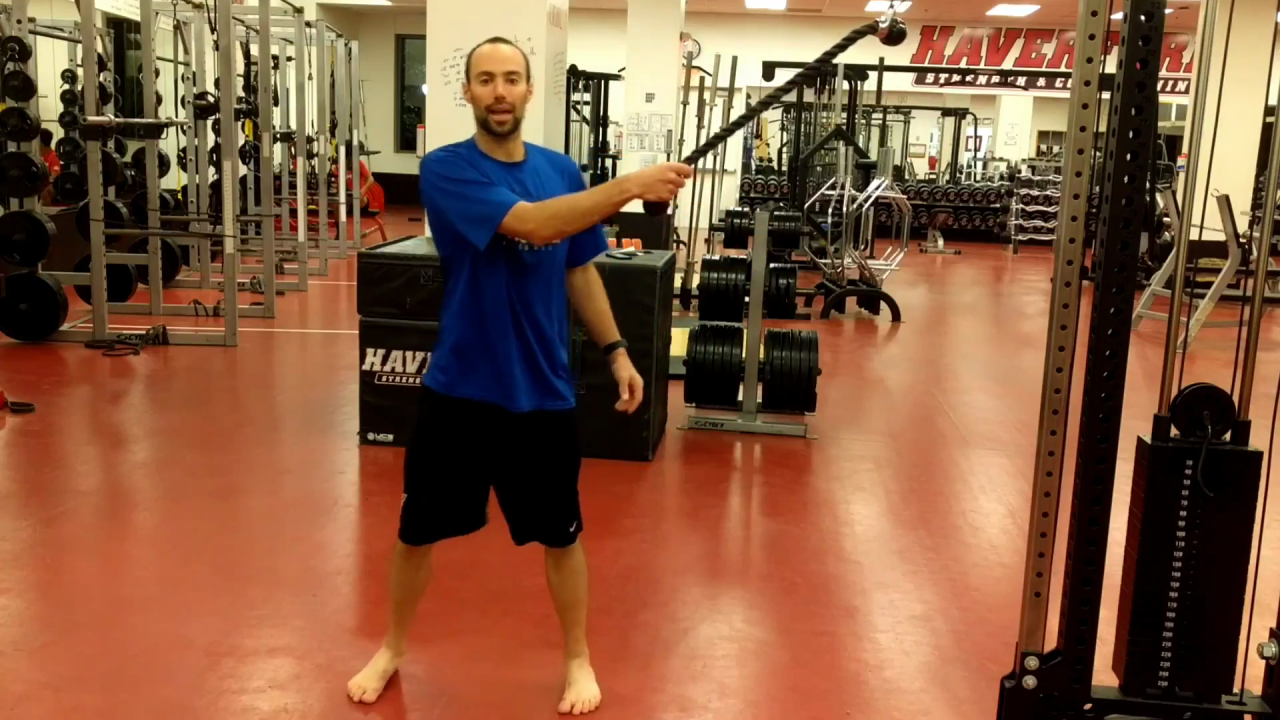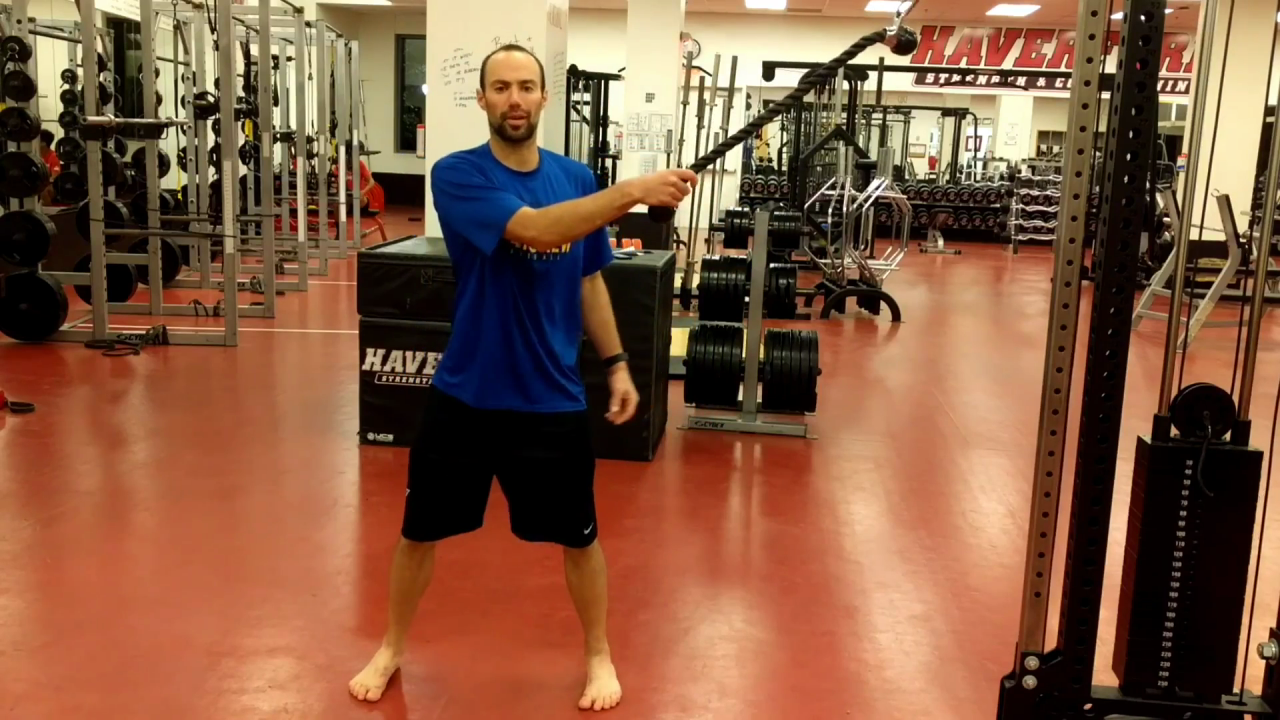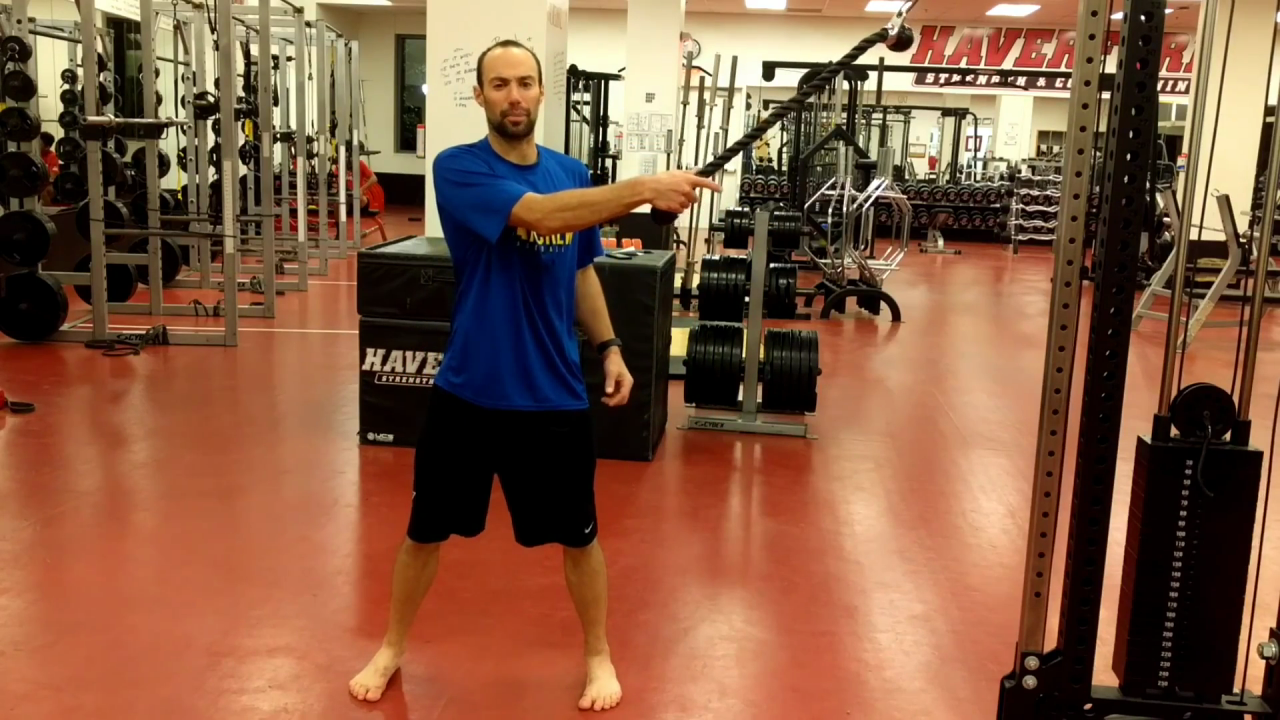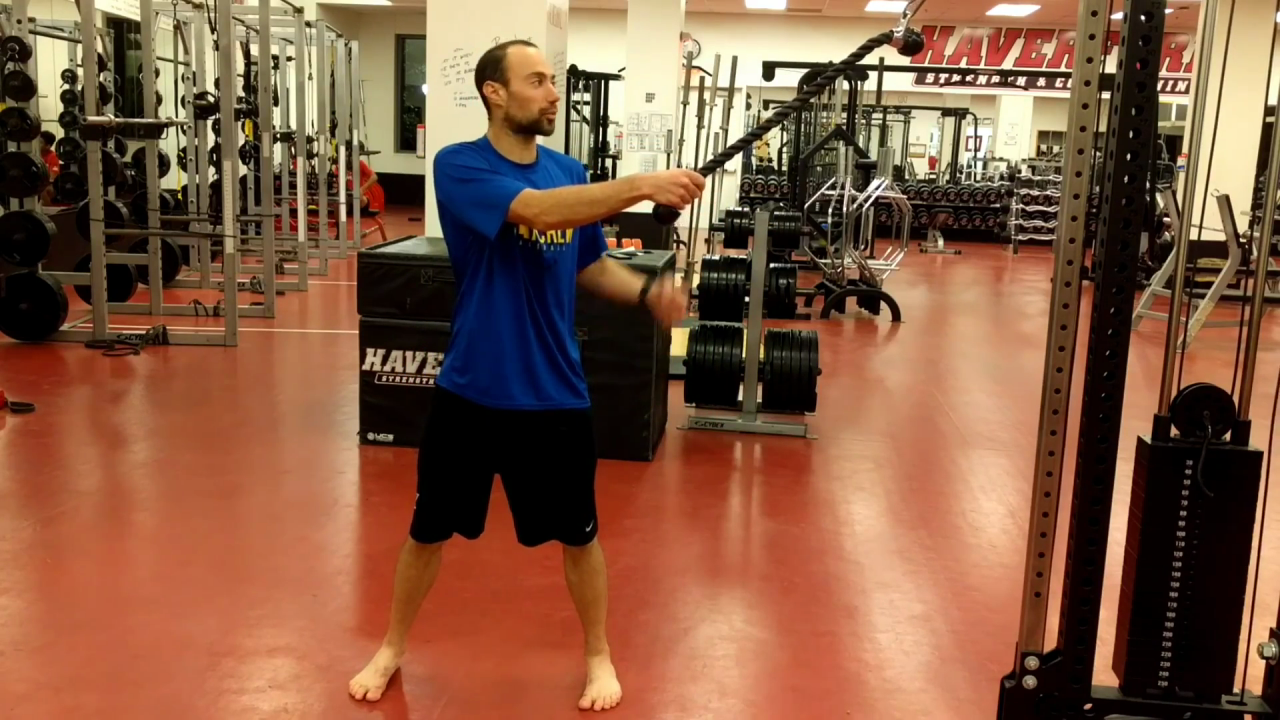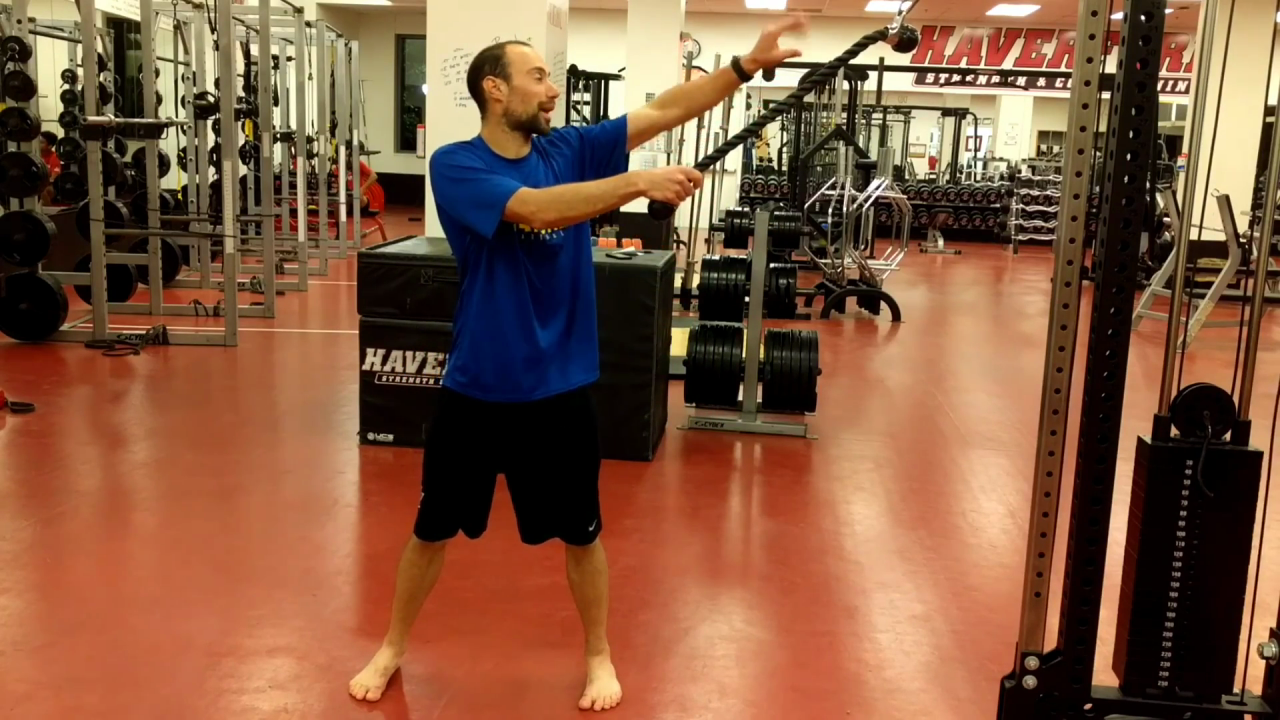
dt=1s
person 1, frame 1
left shoulder: (562, 170)
right shoulder: (445, 169)
left elbow: (579, 271)
right elbow: (530, 222)
left wrist: (616, 351)
right wrist: (631, 188)
left hip: (542, 393)
right hip: (458, 390)
left knee: (561, 535)
right knee: (417, 532)
left ankle: (578, 659)
right ankle: (391, 650)
person 1, frame 2
left shoulder: (576, 177)
right shoulder: (457, 174)
right elbow: (533, 229)
left wrist: (616, 365)
right wrist: (635, 190)
left hip: (553, 399)
right hip: (465, 394)
left knee: (579, 536)
right knee: (421, 530)
left ankle: (598, 656)
right ankle: (391, 649)
person 1, frame 3
left shoulder: (571, 174)
right shoulder: (458, 168)
right elbow: (537, 214)
left wrist: (609, 347)
right wrist: (643, 189)
left hip: (553, 396)
right hip: (467, 392)
left knee: (577, 536)
right knee: (426, 531)
left ankle: (598, 655)
right ankle: (390, 650)
person 1, frame 4
left shoulder: (569, 172)
right shoulder: (458, 165)
left elbow: (589, 264)
right elbow: (537, 210)
left wrist: (646, 289)
right wrist: (641, 185)
left hip: (557, 394)
right hip: (472, 392)
left knee: (578, 534)
right knee: (429, 531)
left ankle: (598, 655)
right ankle: (391, 649)
person 1, frame 5
left shoulder: (570, 149)
right shoulder: (456, 164)
left elbow: (664, 110)
right elbow: (534, 208)
left wrist: (746, 63)
right wrist: (640, 181)
left hip: (560, 391)
right hip: (475, 390)
left knee: (580, 533)
right knee: (433, 528)
left ankle: (599, 655)
right ankle: (391, 650)
